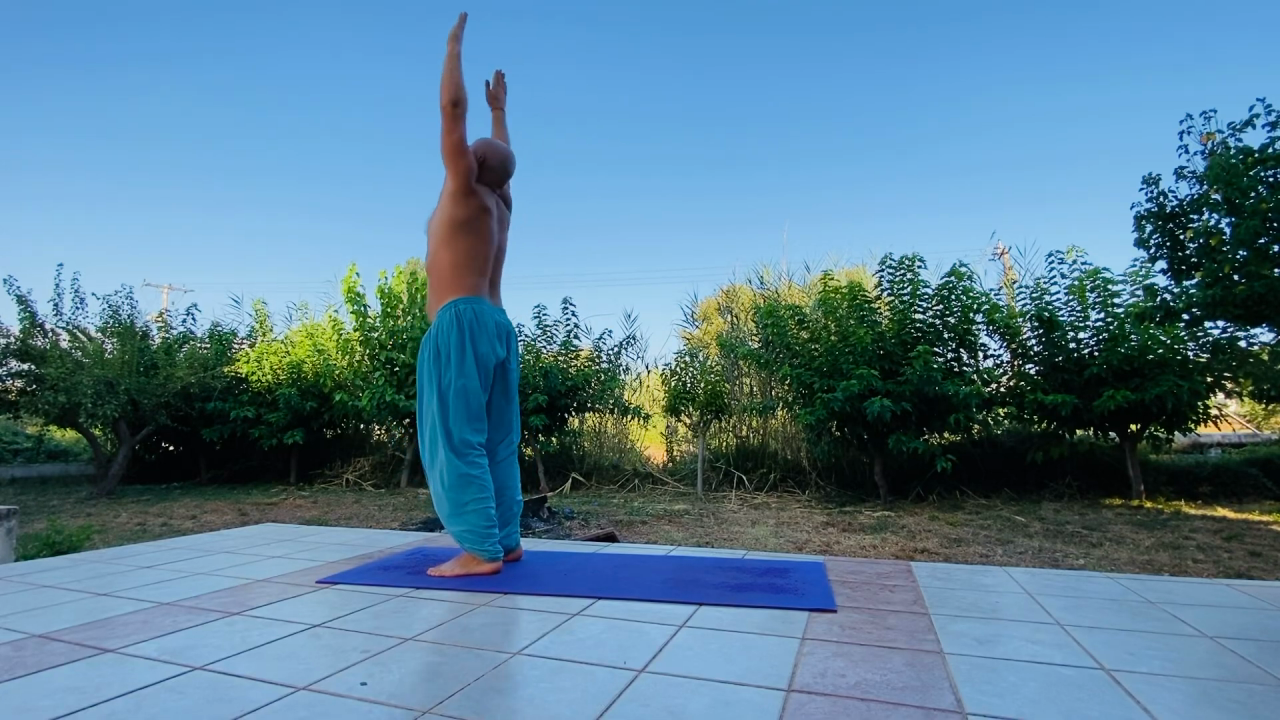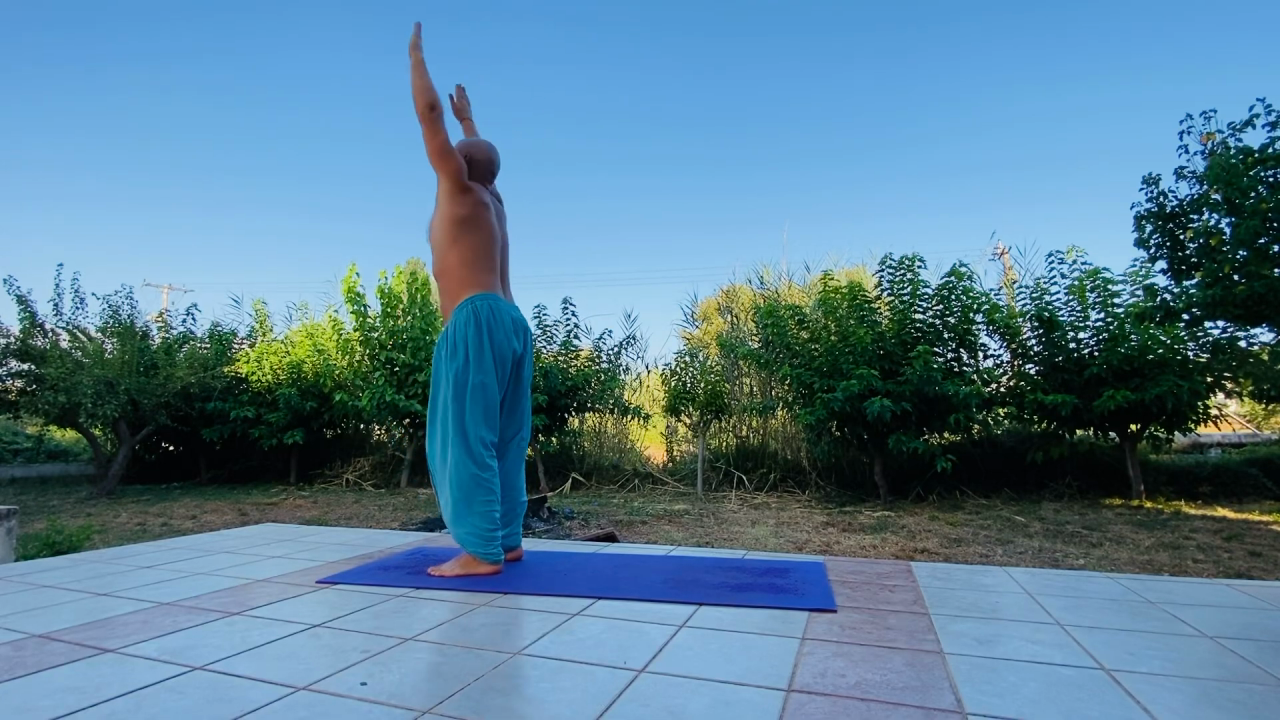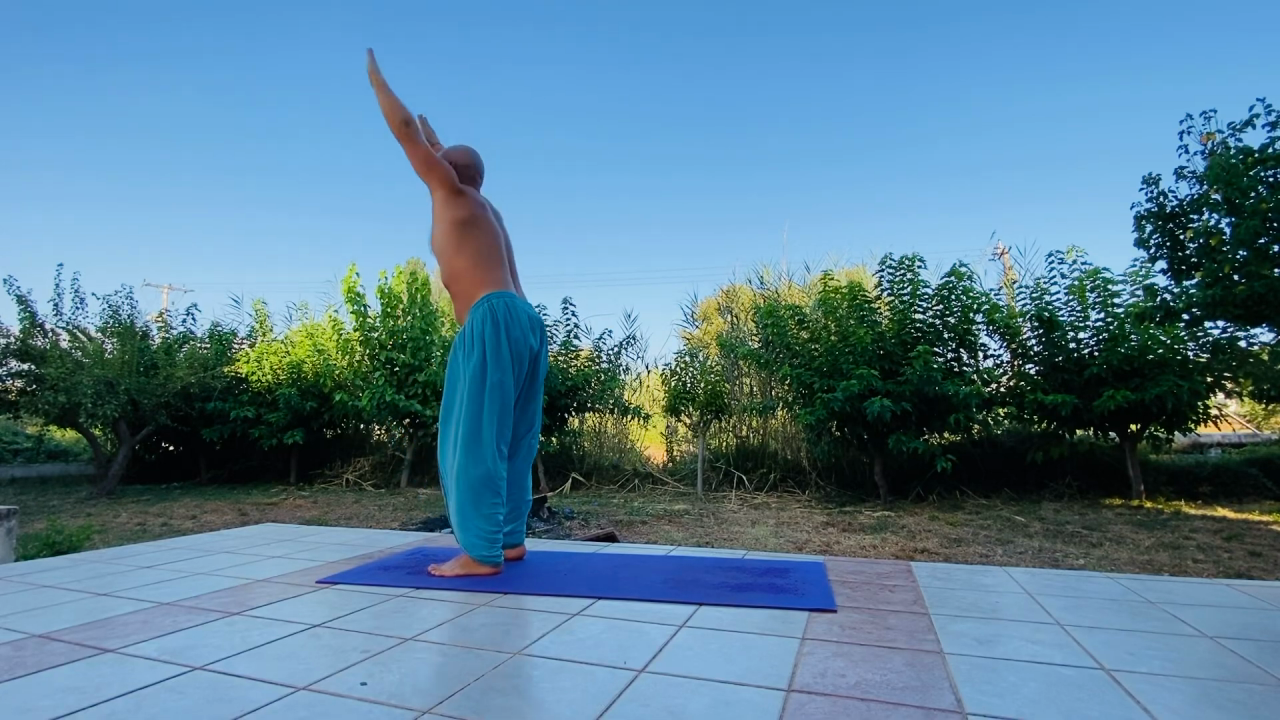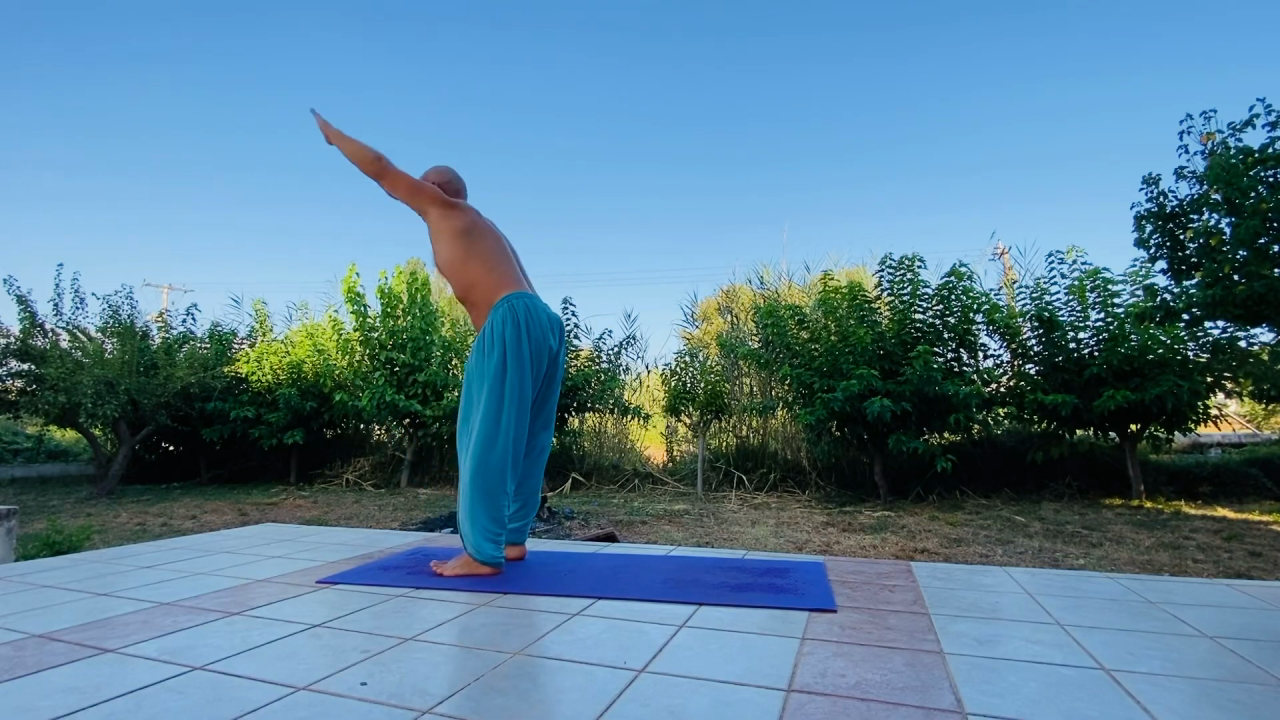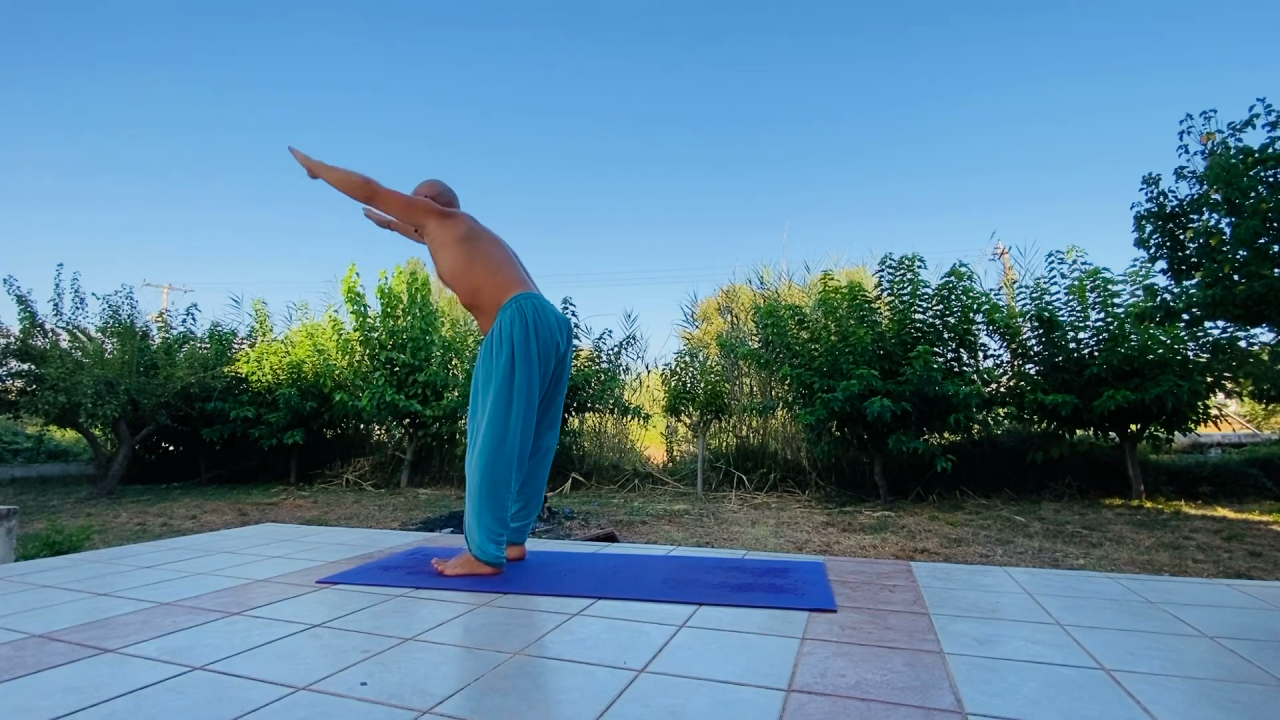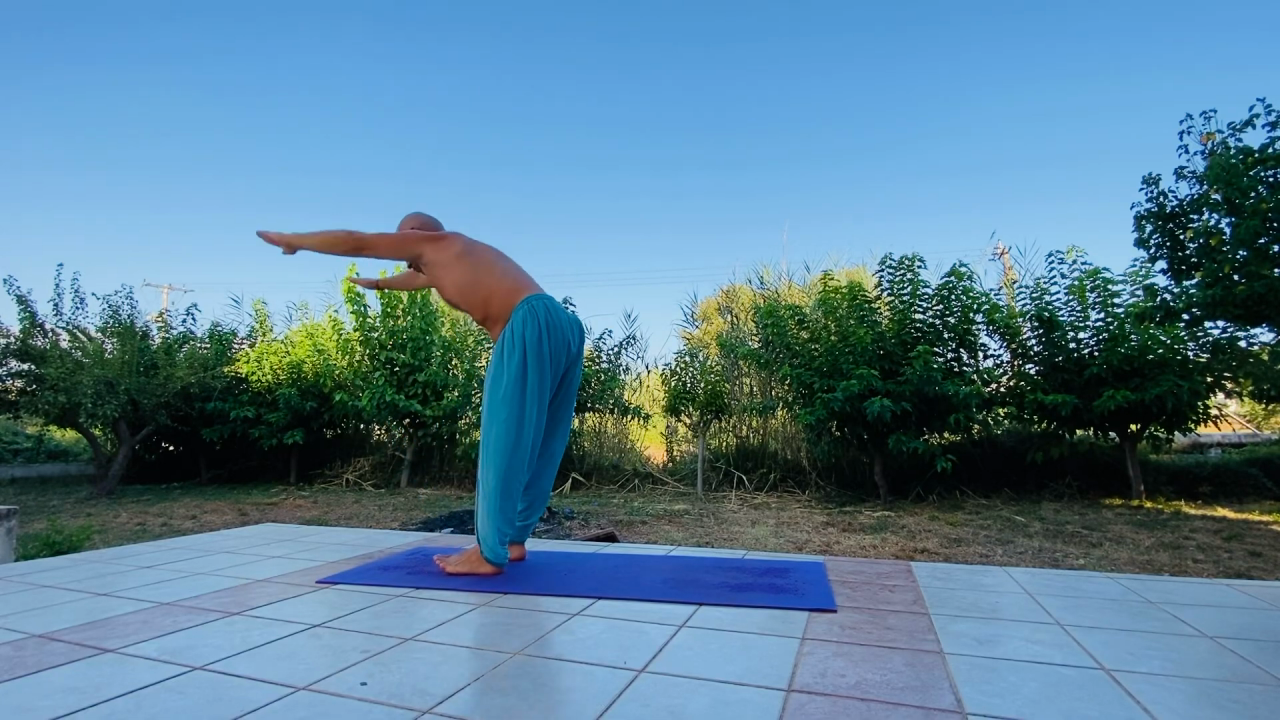
dt=0.1s
person 1, frame 1
left shoulder: (468, 190)
right shoulder: (501, 202)
left elbow: (450, 109)
right elbow: (500, 155)
left wrist: (454, 44)
right wrist: (499, 109)
left hip: (459, 325)
right hip: (496, 326)
left knee: (454, 439)
right knee: (493, 439)
left ankle: (481, 551)
right ankle: (504, 541)
person 1, frame 2
left shoulder: (461, 189)
right shoulder: (492, 201)
left elbow: (427, 112)
right elbow: (479, 152)
left wrist: (415, 53)
right wrist: (467, 117)
left hip: (476, 321)
right hip: (512, 323)
left knee: (464, 438)
right knee: (503, 440)
left ankle: (482, 552)
right ankle: (507, 541)
person 1, frame 3
left shoulder: (452, 193)
right shoulder: (485, 208)
left elbow: (403, 131)
left wrist: (377, 81)
right wrist: (431, 137)
left hip: (491, 325)
right hip: (526, 324)
left knee: (471, 441)
right knee: (510, 441)
left ankle: (481, 551)
right ankle: (508, 539)
person 1, frame 4
left shoulder: (446, 205)
right shoulder: (472, 218)
left elbow: (379, 166)
left wrist: (334, 134)
right wrist: (403, 187)
left hip: (511, 322)
right hip: (542, 323)
left knee: (490, 441)
right knee: (524, 445)
left ankle: (482, 553)
right ankle: (512, 540)
person 1, frame 5
left shoulder: (442, 217)
right shoulder: (467, 230)
left elbow: (368, 190)
left wrist: (317, 168)
right wrist: (388, 222)
left hip: (517, 328)
right hip: (551, 326)
left knee: (495, 443)
right knee: (528, 442)
left ankle: (484, 553)
right ankle: (511, 539)
person 1, frame 6
left shoulder: (434, 243)
right shoulder: (464, 254)
left elbow: (356, 243)
right elbow: (421, 275)
left wrist: (293, 240)
right wrist: (381, 282)
left hip: (528, 326)
right hip: (561, 326)
left knee: (506, 443)
right knee: (536, 447)
left ankle: (490, 553)
right ankle: (513, 540)
